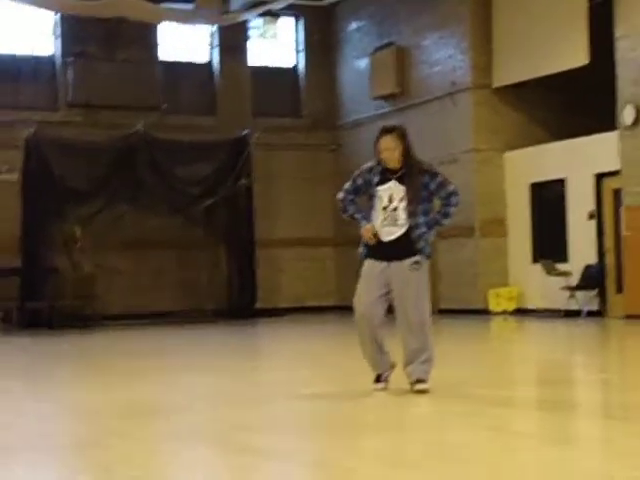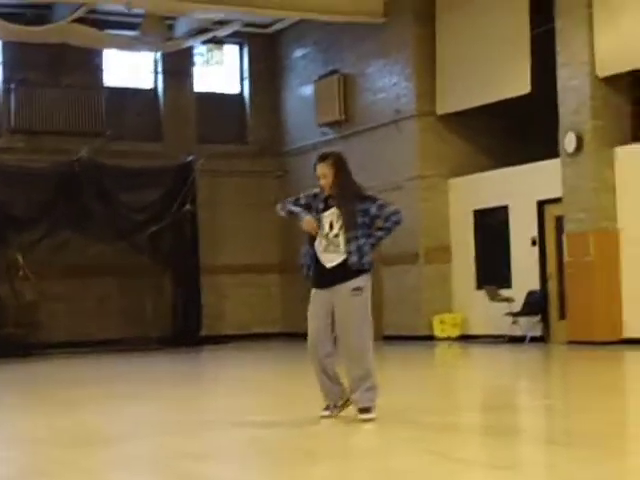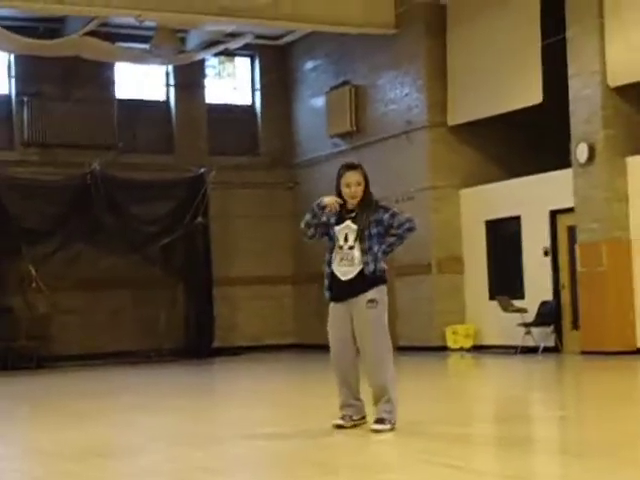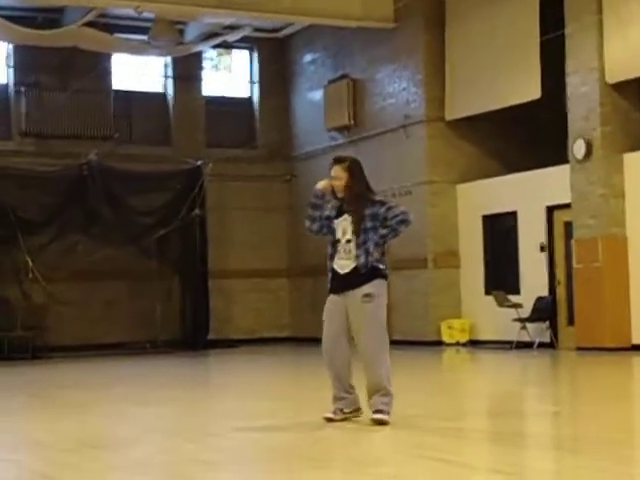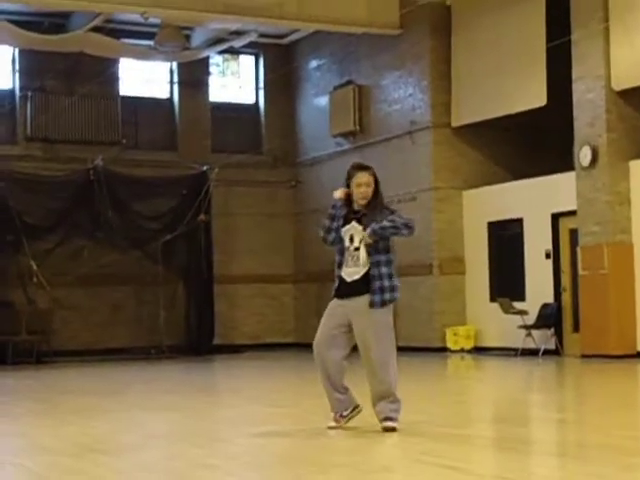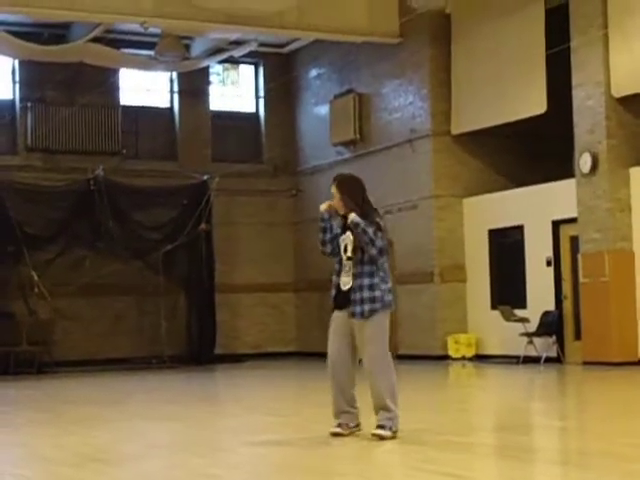
dt=0.4s
person 1, frame 1
left shoulder: (422, 175)
right shoulder: (369, 173)
left elbow: (451, 197)
right elbow: (344, 197)
left wrist: (429, 227)
right wrist: (362, 222)
left hip: (410, 255)
right hip: (376, 255)
left knee: (413, 316)
right knee: (365, 313)
left ankle: (418, 373)
right ankle: (381, 367)
person 1, frame 2
left shoulder: (362, 202)
right shoulder: (316, 199)
left elbow: (394, 216)
right elbow: (284, 206)
left wrist: (369, 244)
right wrist: (302, 216)
left hip: (352, 279)
right hip: (321, 282)
left knee: (355, 342)
right knee: (318, 344)
left ankle: (365, 400)
right ankle: (336, 396)
person 1, frame 3
left shoulder: (376, 212)
right shoulder: (333, 216)
left elbow: (407, 224)
right elbow: (308, 231)
left wrist: (383, 251)
right wrist: (320, 205)
left hip: (368, 290)
right hip: (339, 293)
left knee: (376, 353)
right knee: (341, 355)
left ankle: (386, 412)
right ankle: (352, 410)
person 1, frame 4
left shoulder: (373, 206)
right shoulder: (335, 210)
left elbow: (403, 218)
right elbow: (314, 227)
left wrist: (378, 243)
right wrist: (318, 195)
left hip: (367, 283)
right hip: (338, 286)
left knee: (372, 346)
right knee: (332, 346)
left ankle: (381, 403)
right ankle: (346, 402)
person 1, frame 5
left shoulder: (380, 213)
right shoulder: (343, 215)
left elbow: (408, 226)
right elbow: (328, 237)
left wrist: (375, 230)
right wrist: (336, 204)
left hip: (372, 295)
right hip: (342, 294)
left knee: (378, 354)
right knee: (323, 347)
left ankle: (388, 411)
right ankle: (344, 405)
person 1, frame 6
left shoulder: (370, 221)
right shoulder: (342, 224)
left elbow: (377, 250)
right elbow: (328, 249)
left wrist: (357, 222)
right wrist: (324, 217)
left hip: (369, 302)
right hip: (343, 302)
left knee: (376, 361)
right knee: (338, 361)
left ankle: (388, 419)
right ankle: (347, 418)
